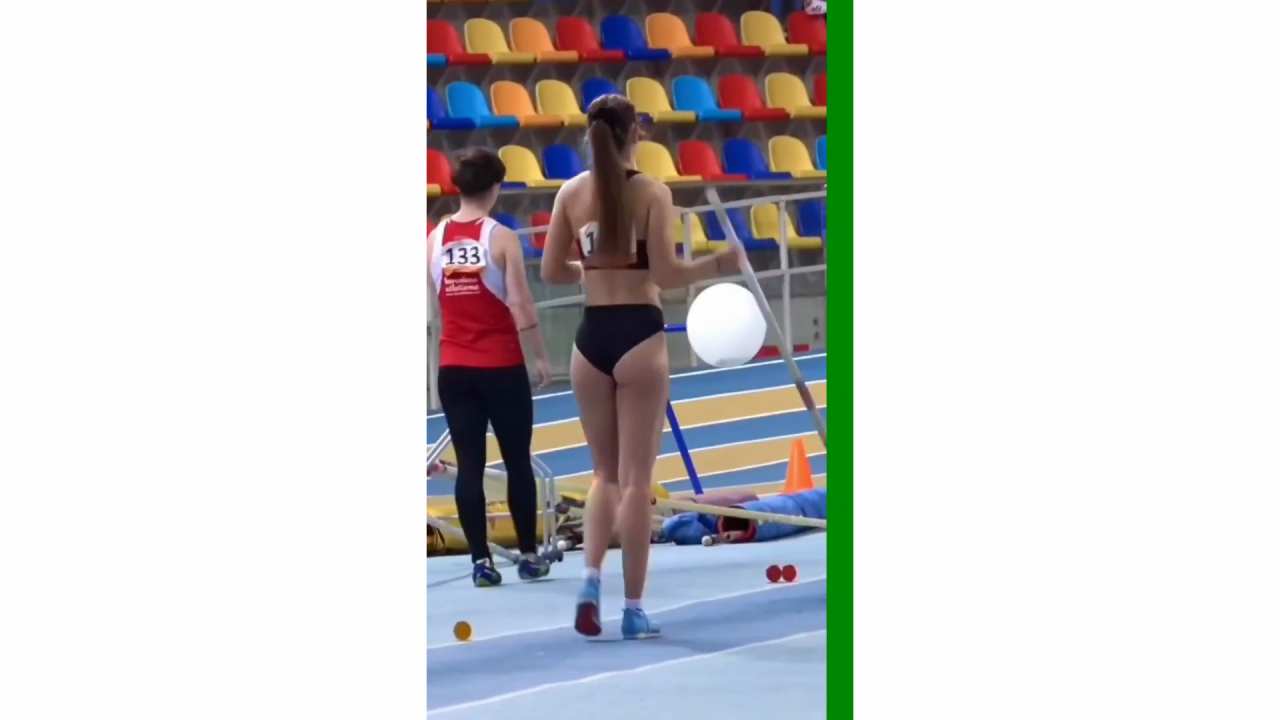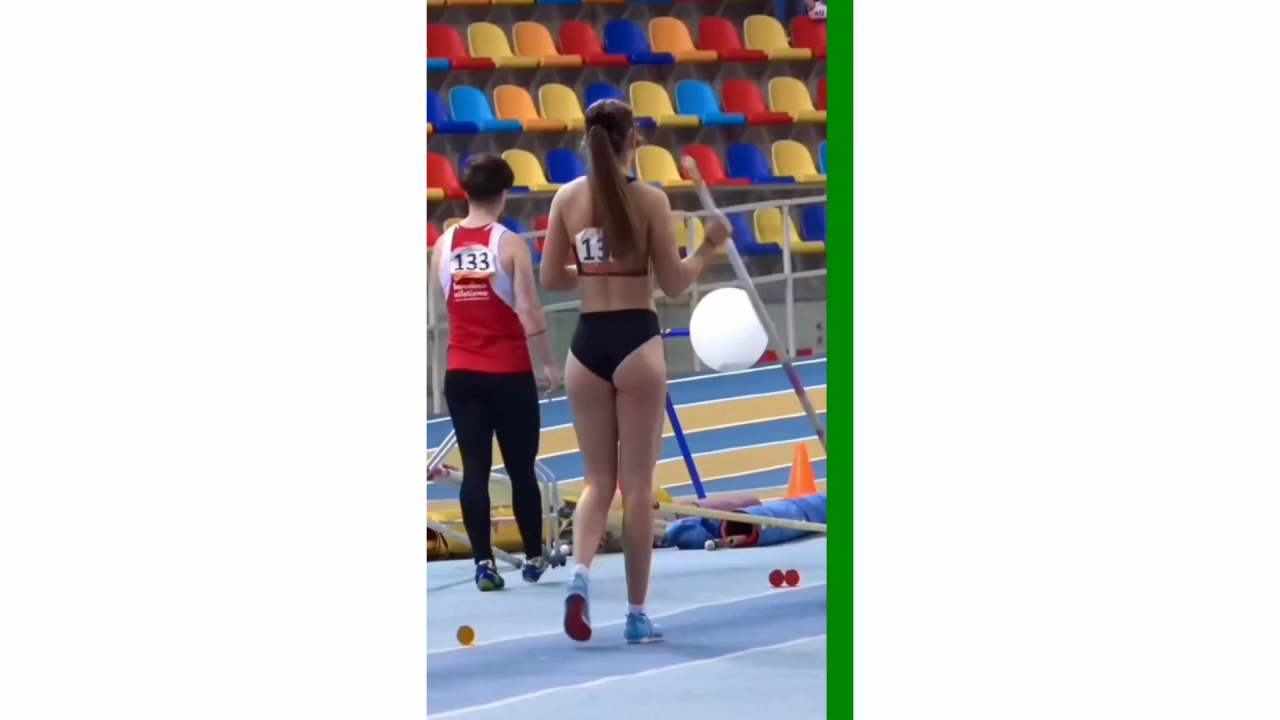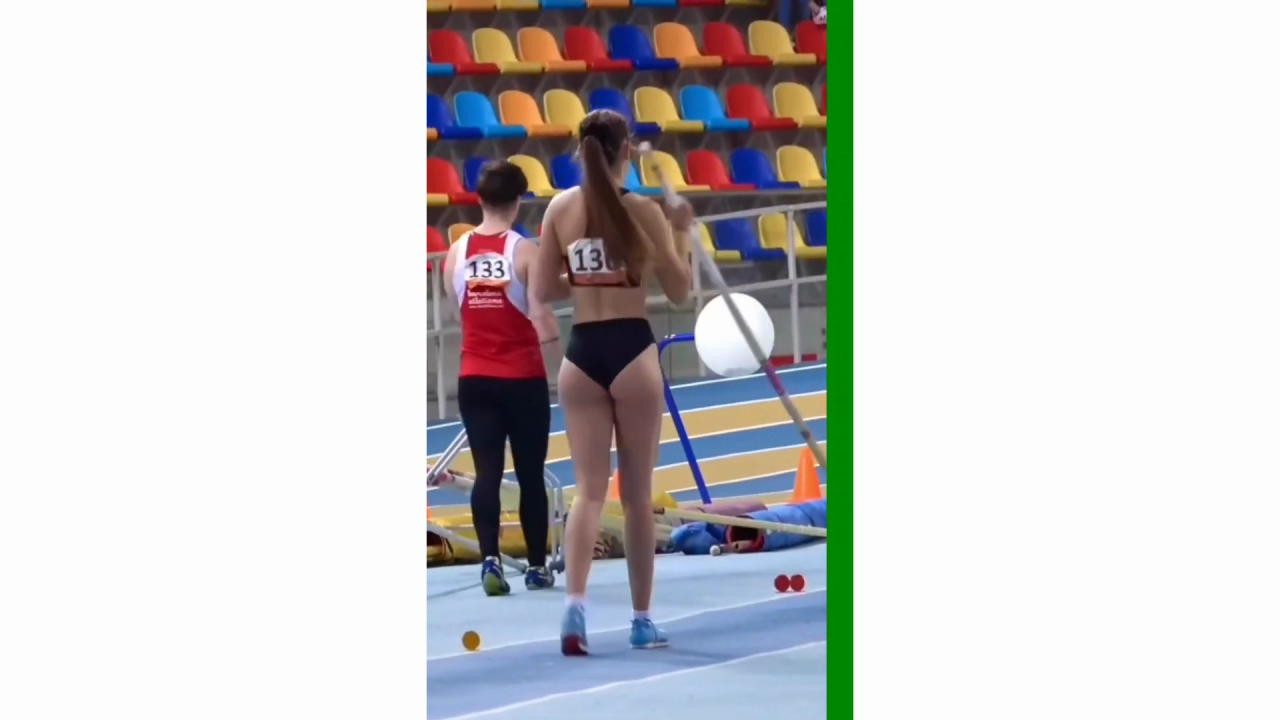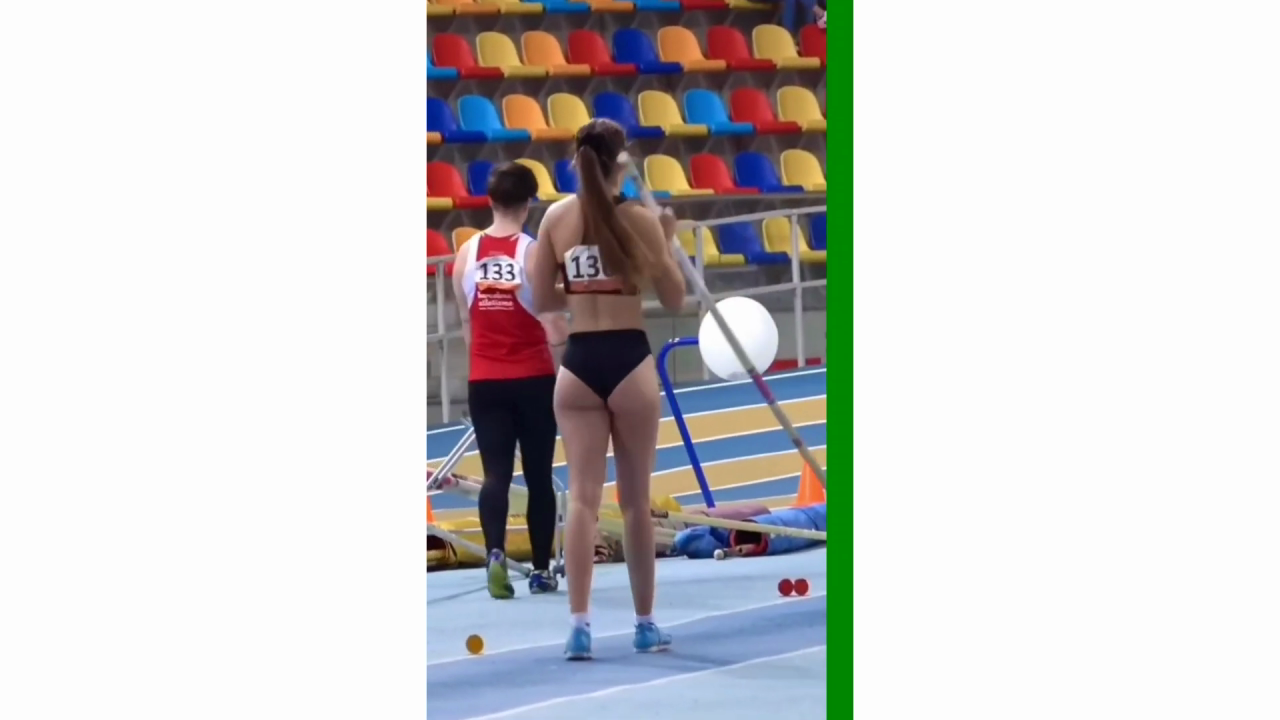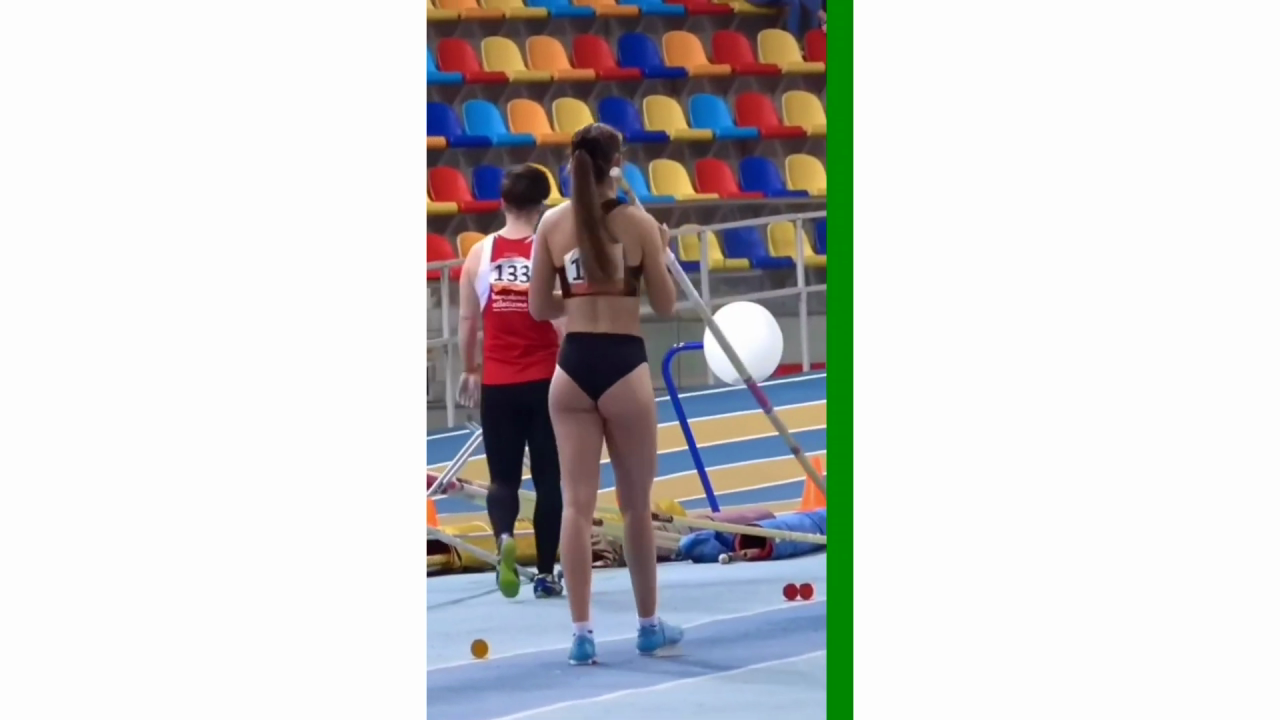
dt=0.1s
person 1, frame 1
left shoulder: (571, 192)
right shoulder: (653, 192)
left elbow: (552, 270)
right elbow: (666, 274)
right wrist: (717, 264)
left hip: (592, 337)
right hip: (639, 336)
left knee: (606, 476)
right knee: (635, 480)
left ankle: (592, 578)
right ankle: (632, 608)
person 1, frame 2
left shoulder: (566, 197)
right shoulder: (648, 199)
left elbow: (551, 278)
right elbow: (674, 282)
right wrist: (709, 246)
left hip: (587, 343)
right hip: (635, 341)
left knee: (598, 481)
right knee: (637, 486)
left ankle: (579, 576)
right ankle: (637, 613)
person 1, frame 3
left shoulder: (559, 208)
right shoulder: (644, 209)
left elbow: (542, 290)
right elbow: (678, 290)
right wrist: (681, 231)
left hip: (582, 352)
right hip: (631, 351)
left knee: (589, 490)
right knee: (637, 492)
left ankle: (575, 607)
right ankle: (641, 619)
person 1, frame 4
left shoulder: (556, 217)
right shoulder: (642, 220)
left elbow: (540, 299)
right elbow: (674, 300)
right wrist: (667, 243)
left hip: (577, 365)
right hip: (628, 361)
left knee: (582, 498)
right knee: (635, 502)
left ankle: (579, 624)
right ankle: (645, 624)
person 1, frame 5
left shoulder: (552, 223)
right shoulder: (639, 222)
left elbow: (539, 306)
right elbow: (665, 305)
left hip: (573, 367)
right hip: (623, 365)
left knee: (577, 504)
right knee: (635, 505)
left ankle: (581, 632)
right ankle: (649, 625)
person 2, frame 1
left shoulder: (436, 238)
right shoulder: (501, 238)
right elbow: (520, 305)
right wrist: (541, 357)
left hip: (453, 368)
right hip: (501, 366)
left knee: (469, 465)
right knee: (517, 461)
left ankle: (481, 559)
right ankle: (528, 554)
person 2, frame 2
left shoulder: (443, 244)
right shoulder: (510, 243)
right elbow: (529, 311)
right wrist: (549, 362)
left hip: (461, 374)
right hip: (509, 373)
left knee: (475, 470)
right knee: (522, 471)
left ankle: (484, 560)
right ankle: (534, 557)
person 2, frame 3
left shoulder: (457, 252)
right shoulder: (524, 250)
right elbow: (542, 318)
left hip: (474, 379)
right hip: (522, 378)
left knee: (486, 474)
right knee: (531, 476)
left ankle: (491, 560)
right ankle: (537, 566)
person 2, frame 4
left shoulder: (466, 252)
right shoulder: (536, 252)
left elbow: (467, 322)
right elbow: (553, 321)
left hip: (486, 381)
right hip: (534, 380)
left knee: (495, 475)
right knee: (539, 476)
left ankle: (496, 552)
right ankle: (541, 570)
person 2, frame 5
left shoulder: (478, 254)
left elbow: (467, 322)
left wrist: (469, 370)
left hip: (497, 384)
right hip: (543, 382)
left knee: (503, 478)
right knee: (547, 480)
left ankle: (504, 538)
right ankle: (546, 574)
